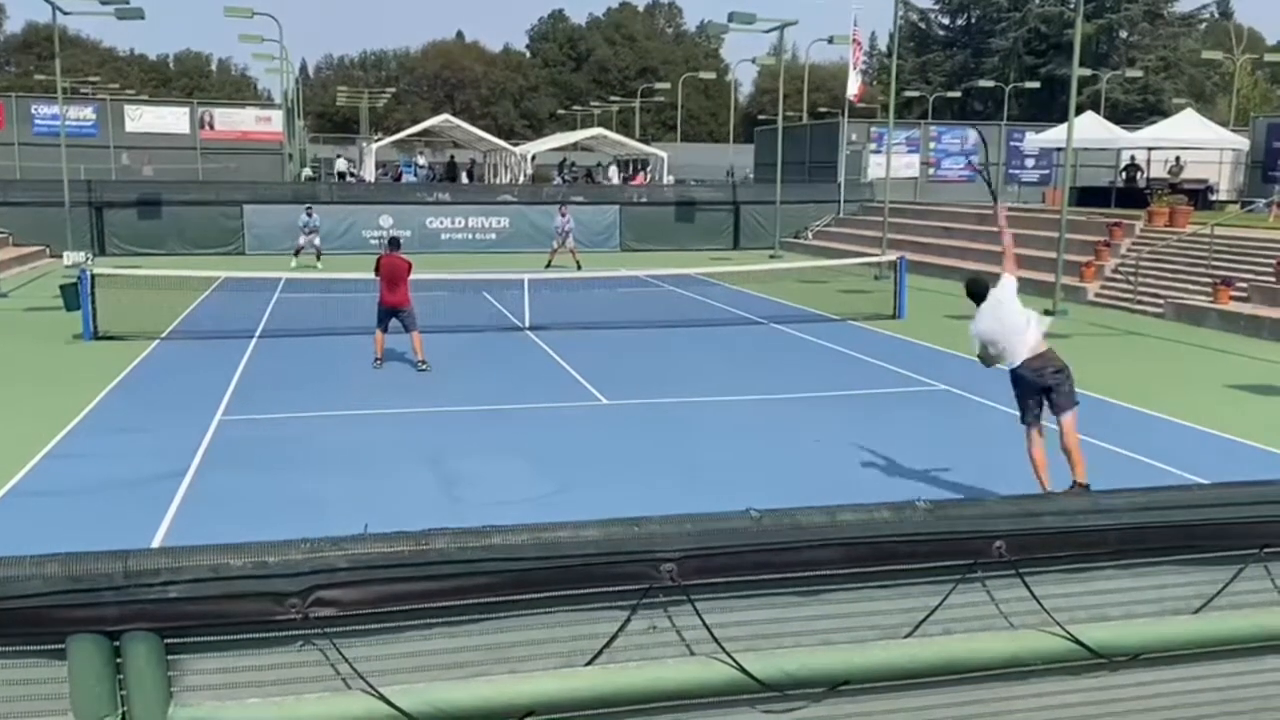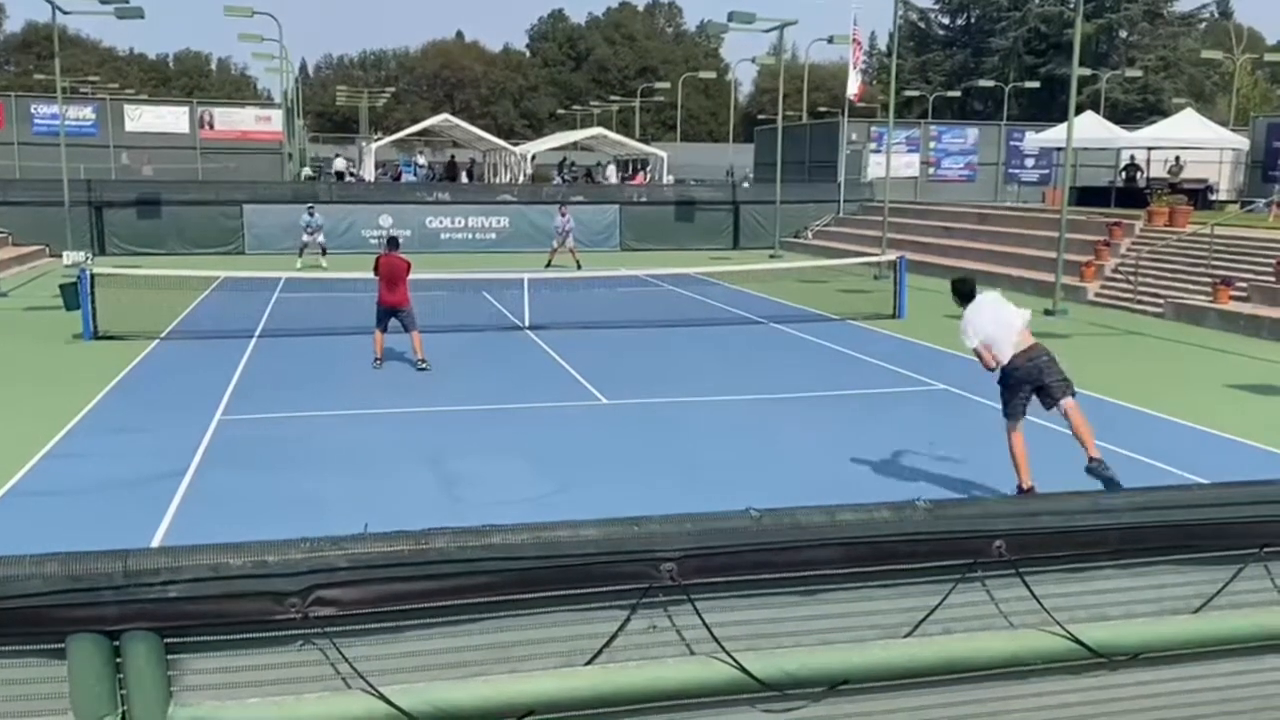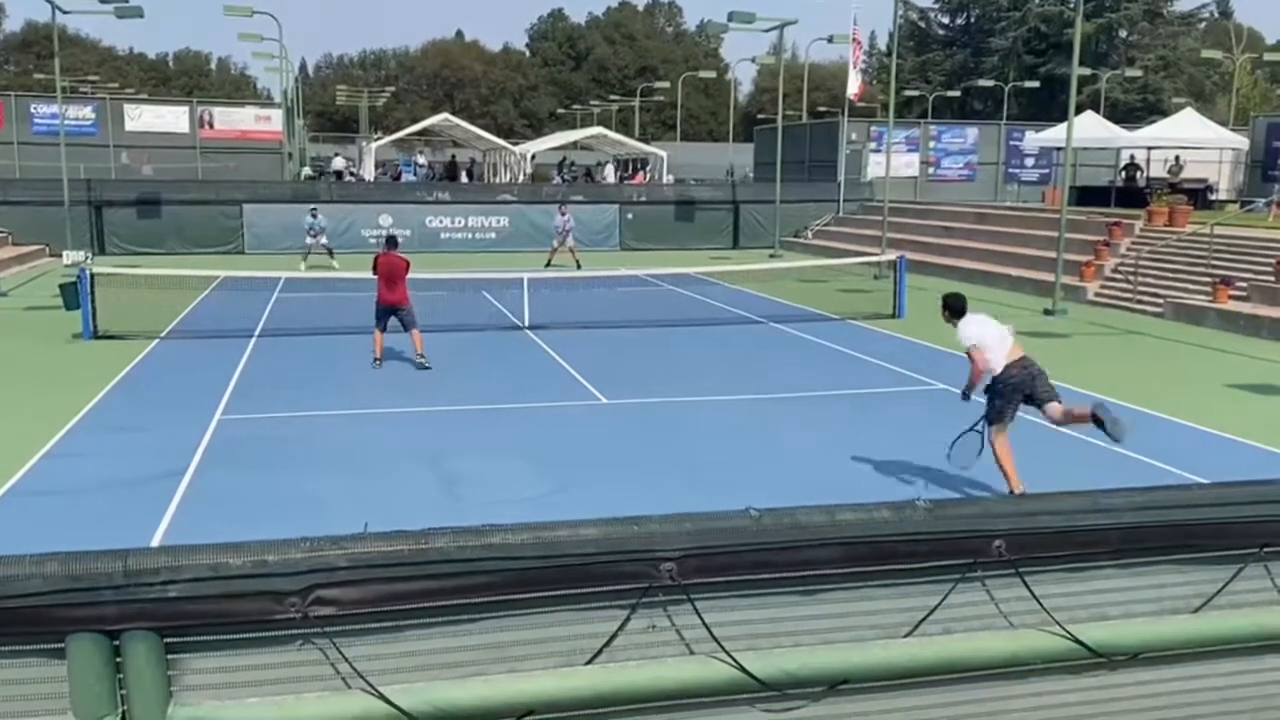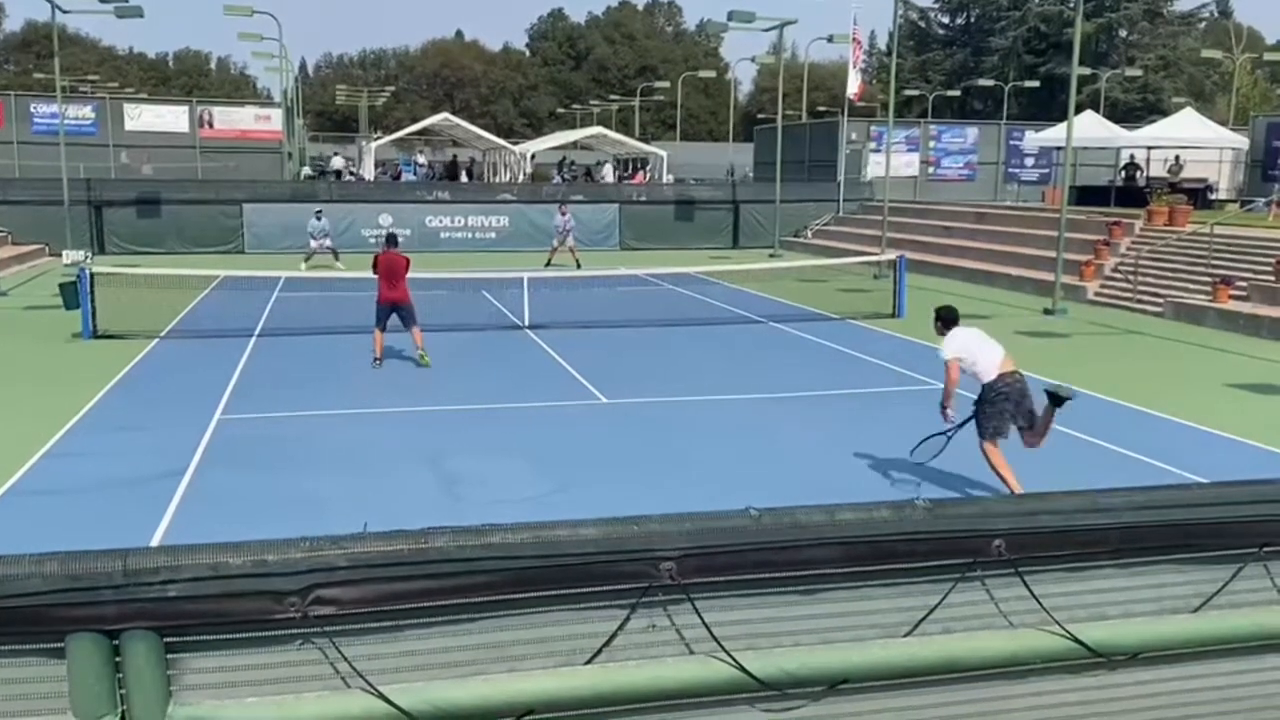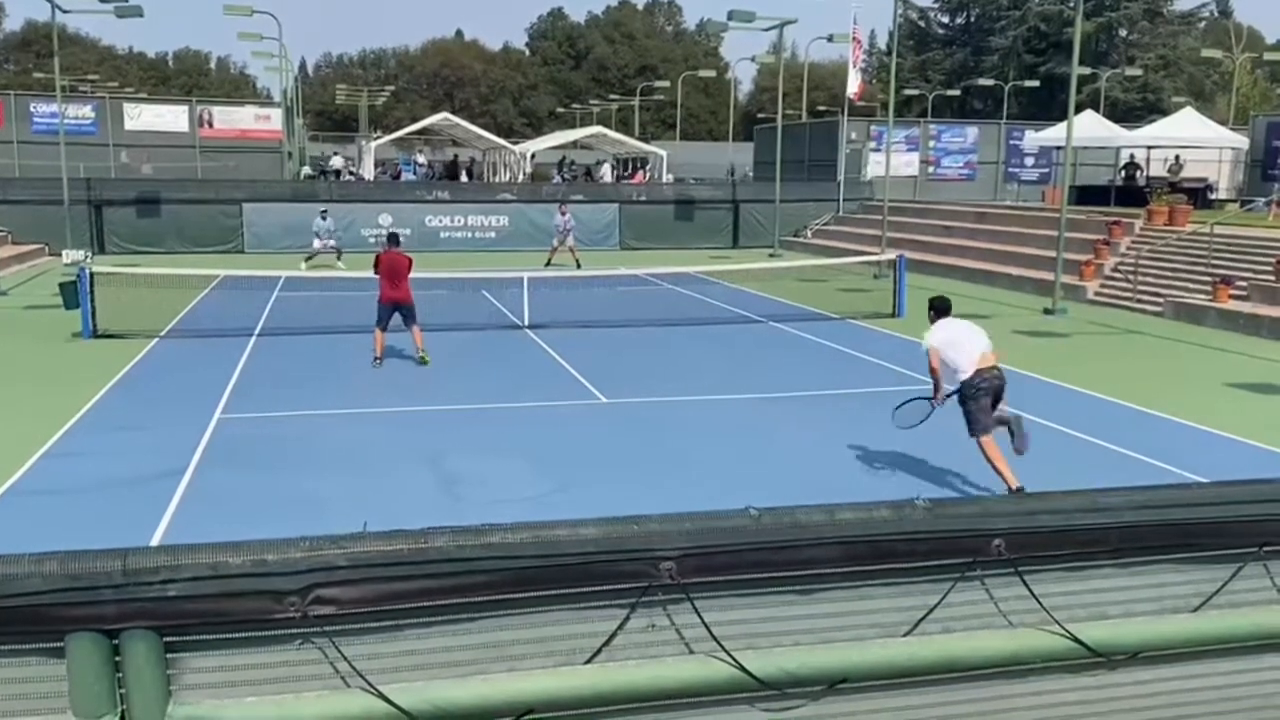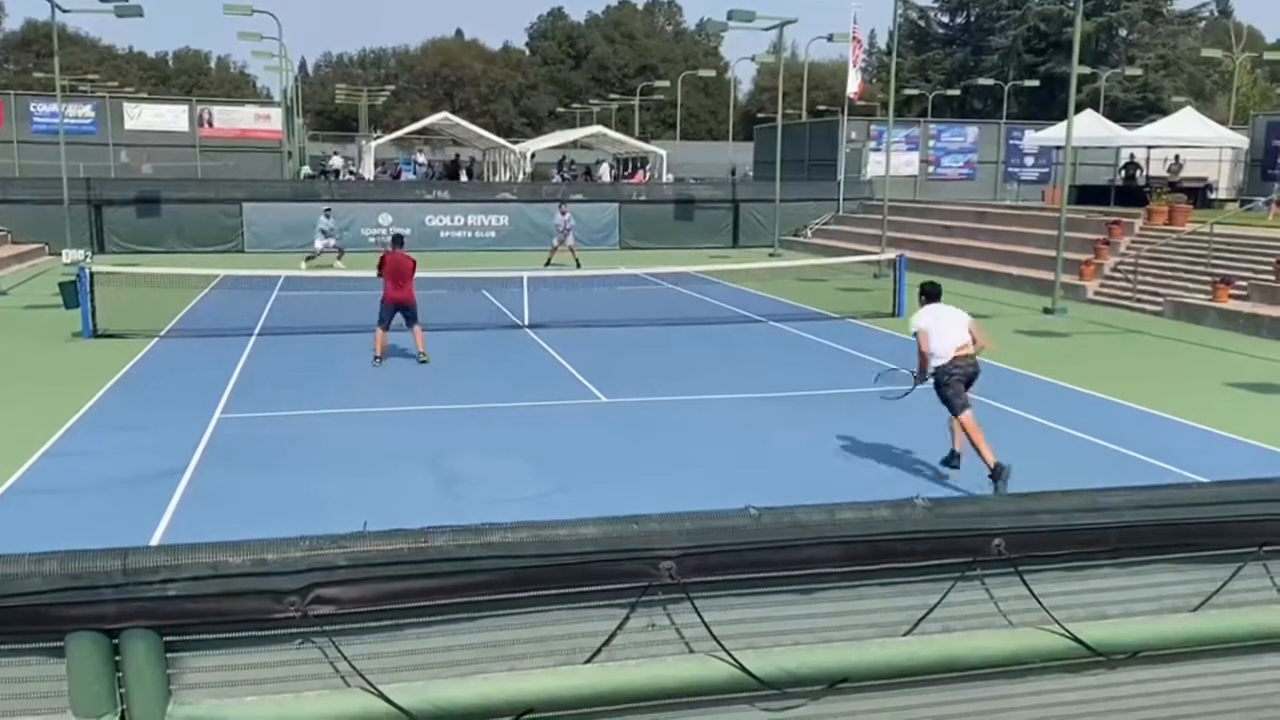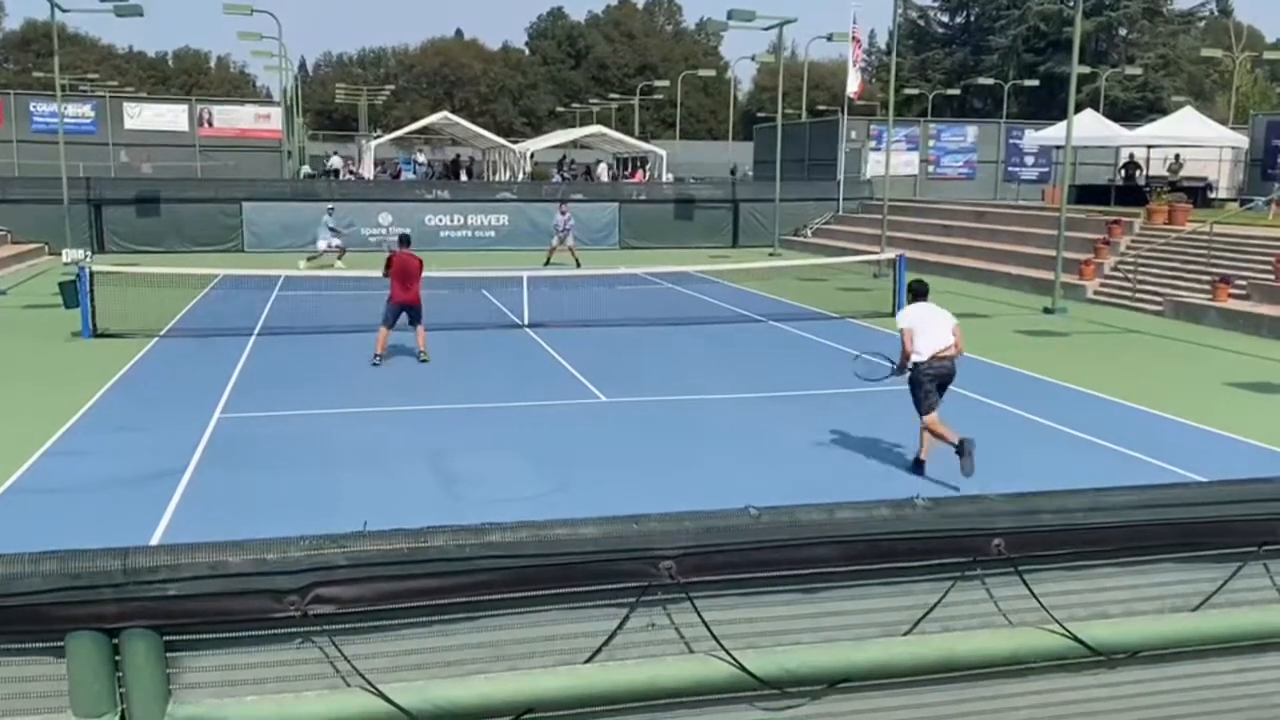
dt=0.1s
person 1, frame 1
left shoulder: (978, 326)
right shoulder: (1003, 295)
left elbow: (988, 362)
right elbow: (1009, 259)
right wrist: (1003, 227)
left hip: (1023, 375)
right hip: (1048, 364)
left knee: (1033, 434)
right knee: (1067, 427)
left ankle: (1046, 494)
right ankle: (1080, 486)
person 1, frame 2
left shoulder: (967, 324)
right shoulder: (991, 298)
left elbow: (990, 364)
left wrist: (991, 359)
left hip: (1015, 369)
right hip: (1039, 356)
left knee: (1013, 429)
right knee: (1070, 408)
left ankle: (1026, 488)
right ankle: (1095, 461)
person 1, frame 3
left shoulder: (964, 332)
right shoulder: (980, 319)
left elbow: (980, 365)
left wrist: (968, 389)
left hip: (1006, 379)
right hip: (1029, 367)
left knee: (997, 436)
right knee: (1058, 415)
left ankle: (1017, 493)
right ankle: (1096, 416)
person 1, frame 4
left shoulder: (949, 344)
right shoulder: (973, 332)
left elbow: (953, 378)
left wrist: (945, 406)
left hip: (997, 388)
right hip: (1018, 380)
left knee: (988, 446)
right knee: (1033, 440)
left ankle: (1018, 494)
right ankle: (1052, 400)
person 1, frame 5
left shoulder: (933, 333)
right shoulder: (969, 325)
left elbow: (934, 365)
right elbow: (992, 356)
left wrist: (938, 389)
left hip: (974, 383)
right hip: (996, 375)
left knee: (985, 440)
right knee: (987, 421)
left ankle: (1015, 489)
right ankle: (1006, 419)
person 1, frame 6
left shoulder: (919, 318)
right shoulder: (958, 312)
left elbow: (924, 349)
right elbow: (981, 343)
left wrist: (922, 372)
left hip: (947, 370)
right hip: (972, 364)
left knee: (966, 422)
right knee: (958, 414)
left ankle: (996, 468)
right ankle: (955, 453)
person 1, frame 7
left shoulder: (905, 314)
right shoulder: (942, 312)
left elbow: (907, 347)
right elbow: (959, 347)
left wrist: (902, 365)
left hip: (924, 367)
right hip: (949, 365)
left knee: (929, 420)
right knee: (932, 413)
left ankle: (961, 445)
right ankle: (921, 460)
